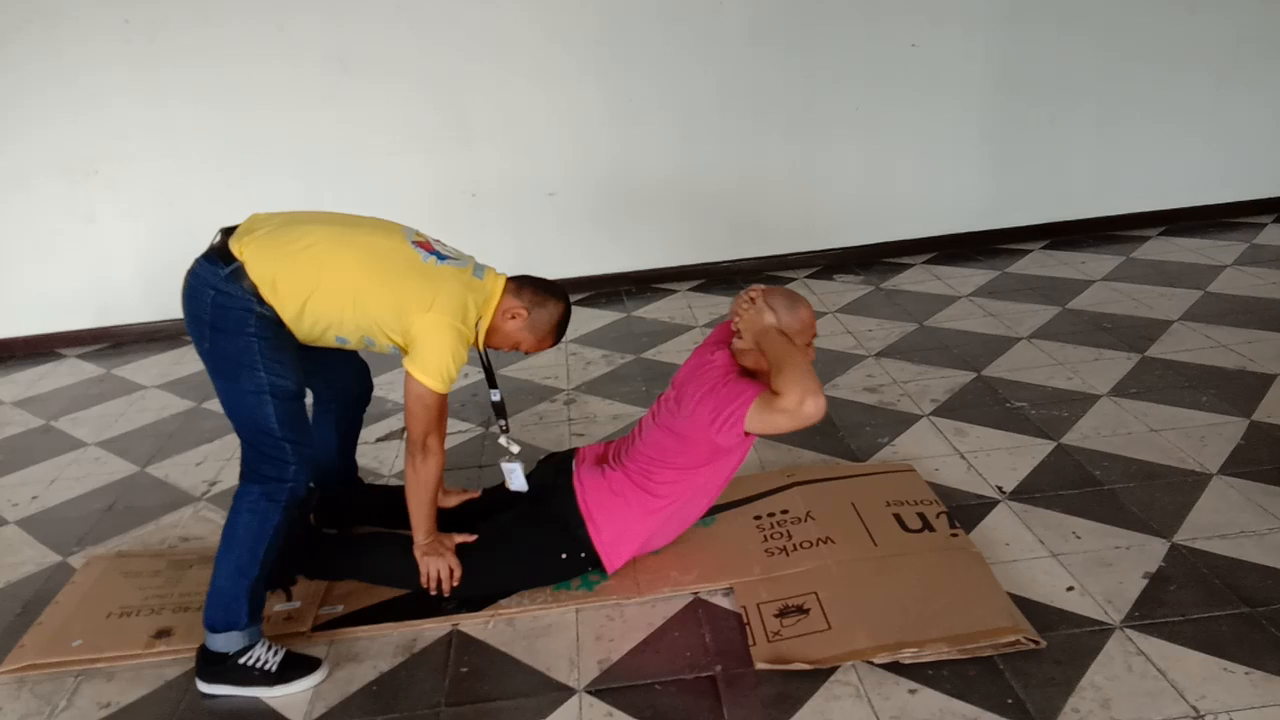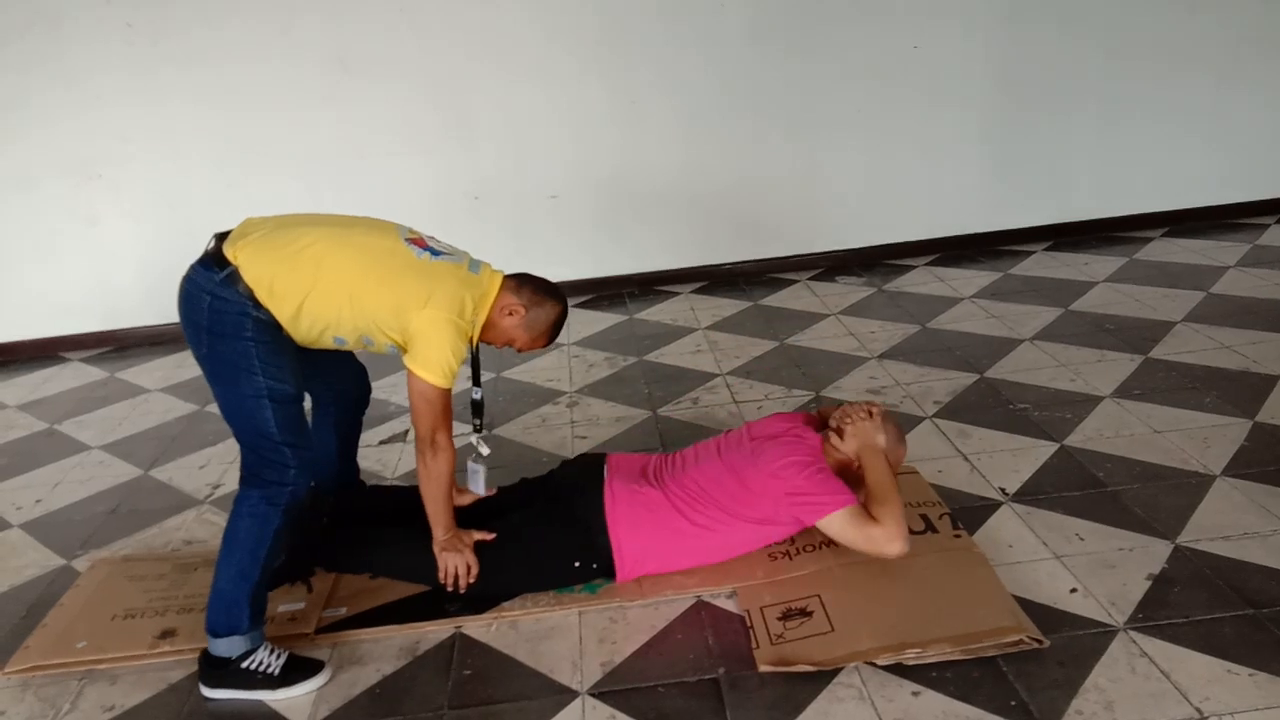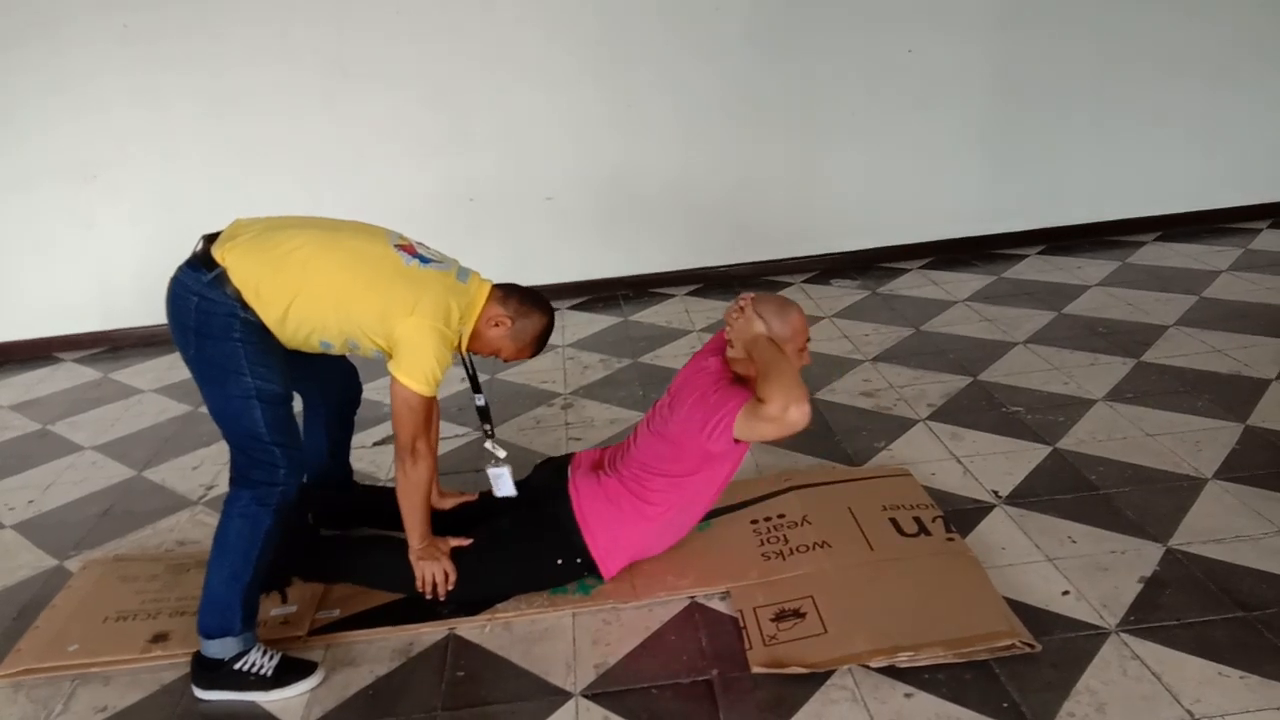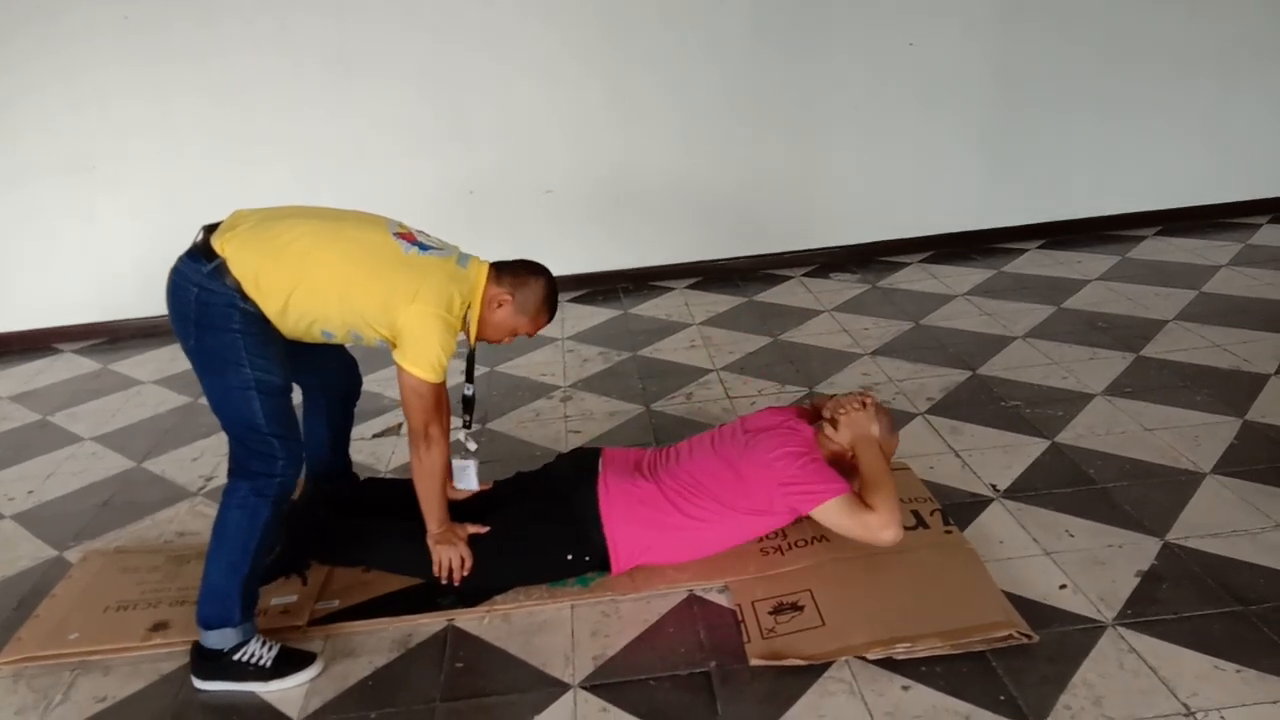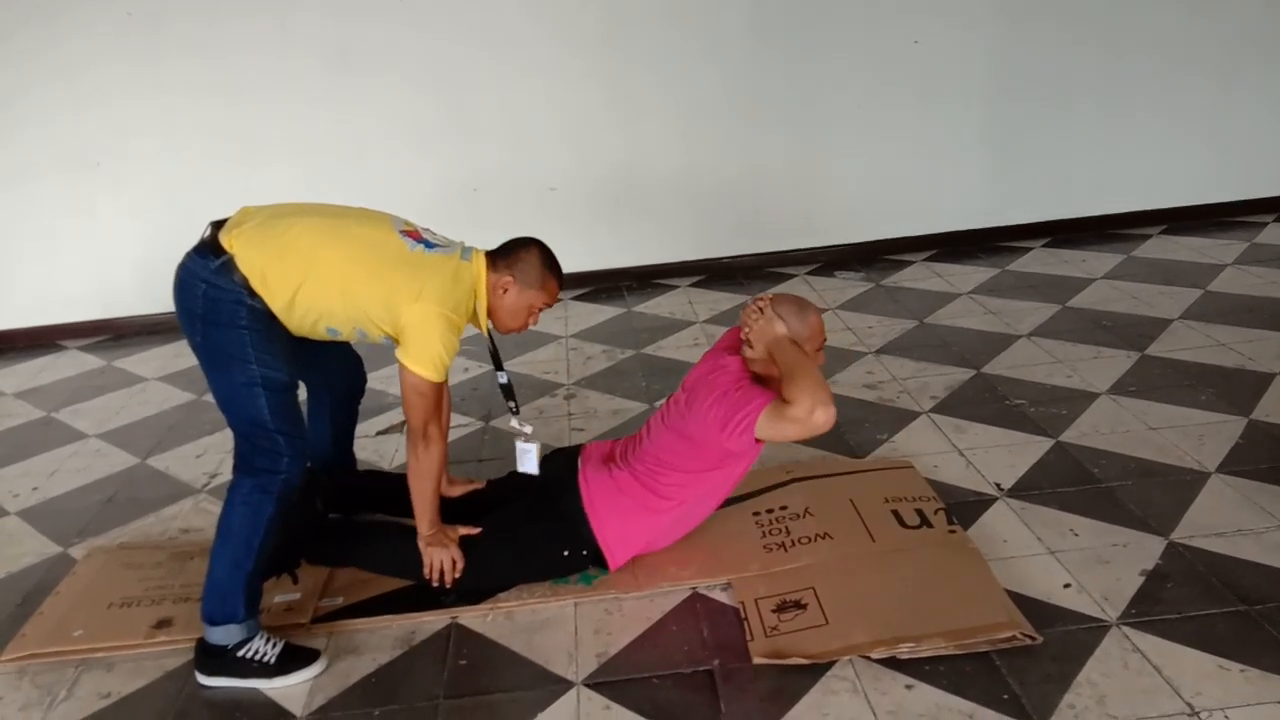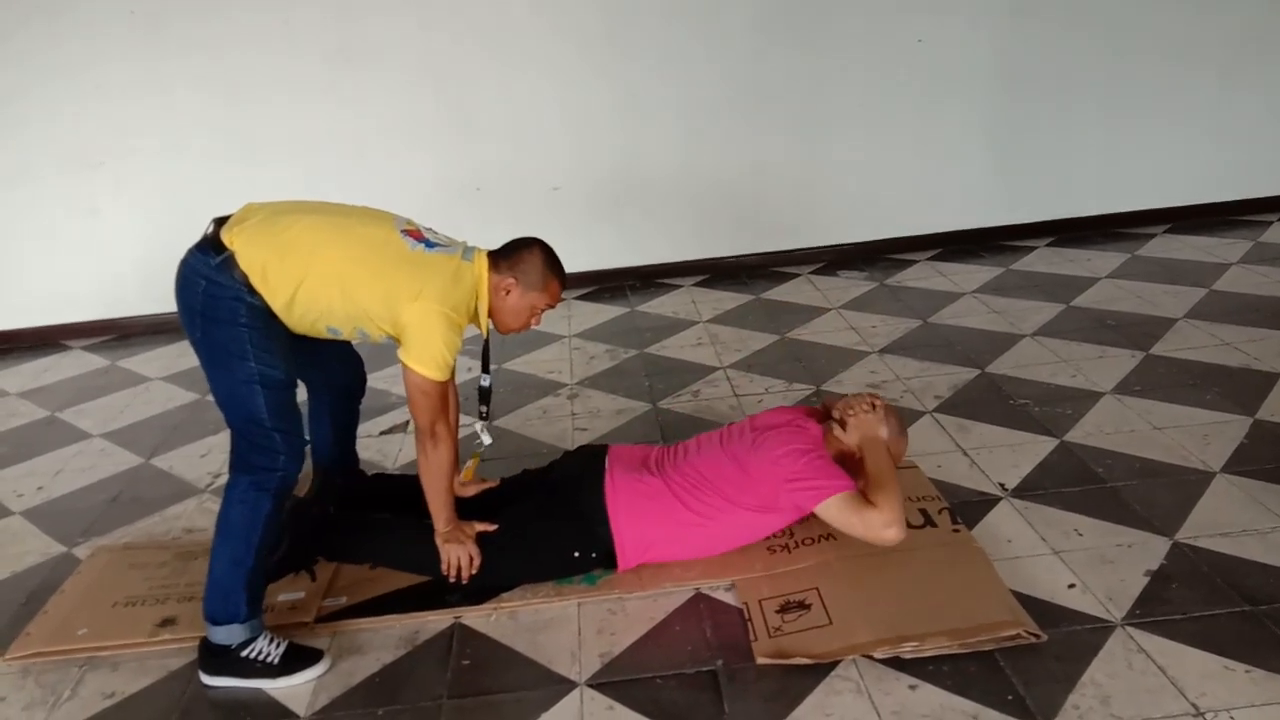
dt=0.5s
person 1, frame 1
left shoulder: (724, 346)
right shoulder: (727, 394)
right elbow: (807, 404)
right wrist: (770, 330)
left hip: (572, 479)
right hip: (577, 533)
left knee: (445, 519)
left ankle: (322, 503)
right ankle: (296, 552)
person 1, frame 2
left shoulder: (797, 428)
right shoulder: (804, 475)
right elbow: (888, 539)
right wrist: (869, 454)
left hip: (596, 483)
right hip: (599, 544)
left knee: (467, 524)
left ankle: (331, 509)
right ankle: (311, 547)
person 1, frame 3
left shoulder: (718, 354)
right shoulder: (720, 402)
right elbow: (791, 412)
right wrist: (757, 338)
left hip: (570, 483)
right hip: (573, 538)
left knee: (445, 521)
left ankle: (314, 504)
right ankle: (290, 553)
person 1, frame 4
left shoulder: (790, 422)
right shoulder: (797, 464)
left elbow: (825, 410)
right elbow: (884, 526)
right wrist: (866, 443)
left hip: (592, 477)
right hip: (590, 534)
left knee: (461, 512)
left ankle: (325, 504)
right ankle: (308, 536)
person 1, frame 5
left shoulder: (732, 352)
right shoulder: (738, 400)
left elbow: (756, 333)
right elbow: (818, 413)
right wrist: (780, 341)
left hip: (577, 473)
right hip: (580, 530)
left knee: (452, 509)
left ankle: (322, 497)
right ankle: (303, 537)
person 1, frame 6
left shoulder: (797, 421)
right shoulder: (805, 463)
left elbow: (831, 411)
right elbow: (886, 526)
left wrist: (850, 418)
right wrist: (874, 444)
left hip: (601, 473)
right hip: (598, 528)
left knee: (470, 508)
left ankle: (339, 499)
right ankle: (319, 532)
person 2, frame 1
left shoulder: (469, 283)
right shoulder: (447, 321)
left elbow: (432, 406)
right elbow: (424, 444)
left wrist: (436, 491)
right wrist: (426, 541)
left hip: (256, 266)
right hip: (232, 298)
left knee: (346, 384)
right knee: (282, 468)
right ankle: (229, 647)
person 2, frame 2
left shoulder: (465, 279)
right shoulder: (446, 316)
left elbow: (437, 402)
right elbow: (432, 441)
left wrist: (447, 493)
right wrist: (444, 536)
left hip: (252, 269)
right hip: (229, 304)
left knee: (345, 389)
right knee: (282, 471)
right ankle: (230, 652)
person 2, frame 3
left shoulder: (453, 289)
right shoulder: (430, 324)
left elbow: (424, 404)
right elbow: (412, 447)
left wrist: (432, 493)
right wrist: (421, 545)
left hip: (241, 274)
right hip: (218, 303)
left knee: (335, 390)
right knee: (273, 471)
right ankle: (224, 653)
person 2, frame 4
left shoulder: (452, 273)
right shoulder: (434, 310)
left elbow: (433, 396)
right elbow: (426, 433)
left wrist: (442, 486)
right wrist: (438, 529)
left hip: (242, 263)
right hip: (216, 295)
left knee: (335, 381)
right knee: (272, 463)
right ankle: (222, 644)
person 2, frame 5
left shoulder: (456, 270)
right shoulder: (438, 306)
left elbow: (435, 389)
right elbow: (424, 433)
left wrist: (441, 482)
right wrist: (429, 532)
left hip: (249, 262)
right hip: (225, 291)
left knee: (340, 379)
right knee: (277, 459)
right ankle: (227, 639)
person 2, frame 6
left shoulder: (459, 270)
right shoulder: (438, 307)
left elbow: (442, 388)
right elbow: (432, 430)
left wrist: (452, 481)
right wrist: (446, 527)
left hip: (254, 258)
right hip: (225, 288)
left knee: (340, 379)
right knee: (272, 458)
right ankle: (230, 640)
